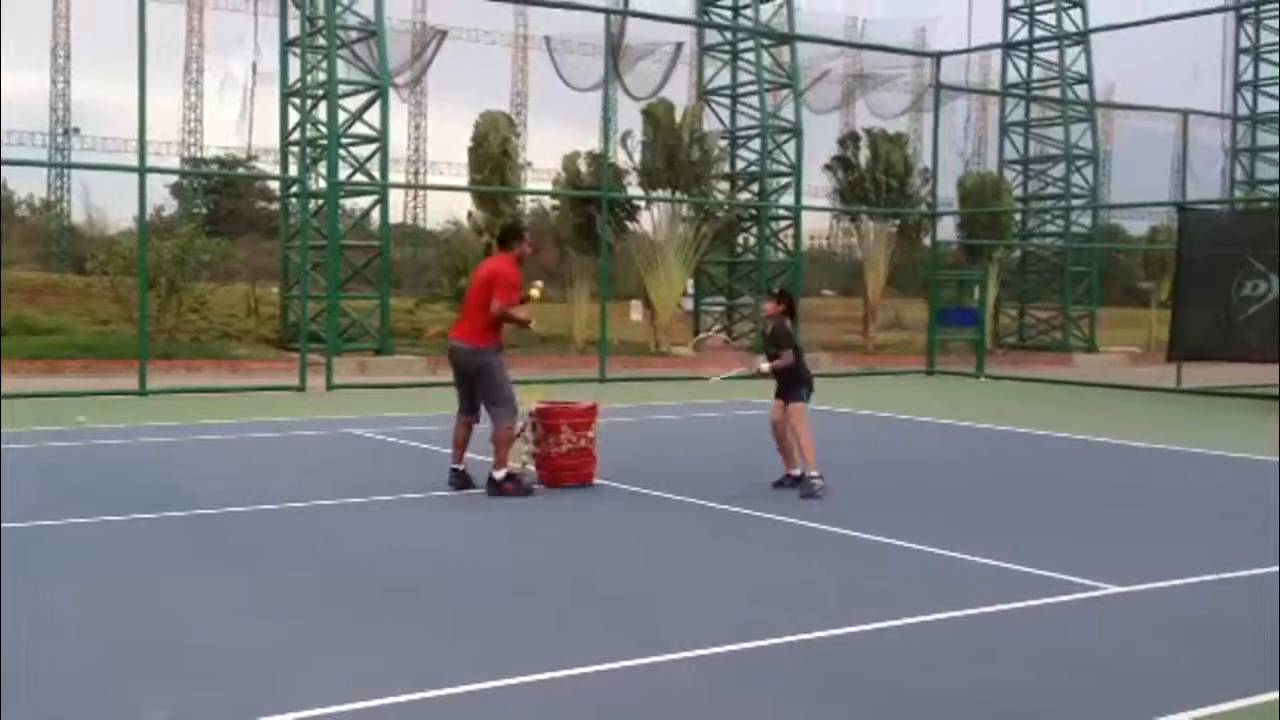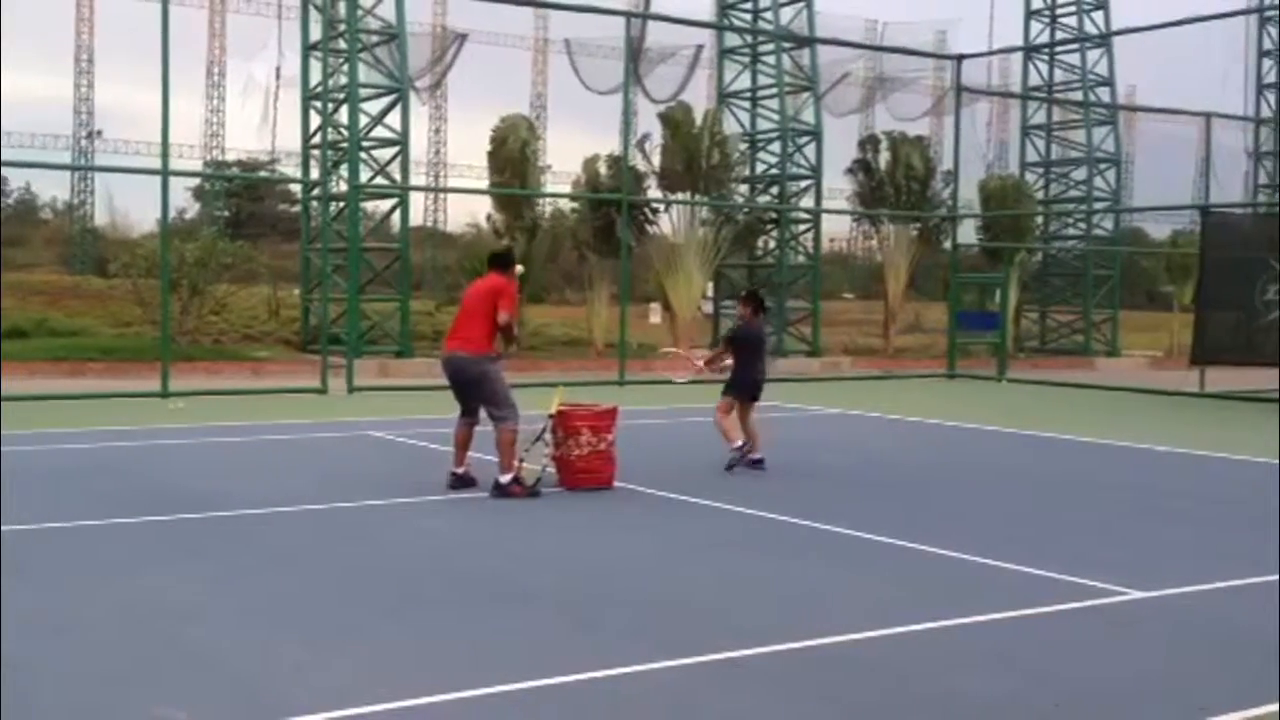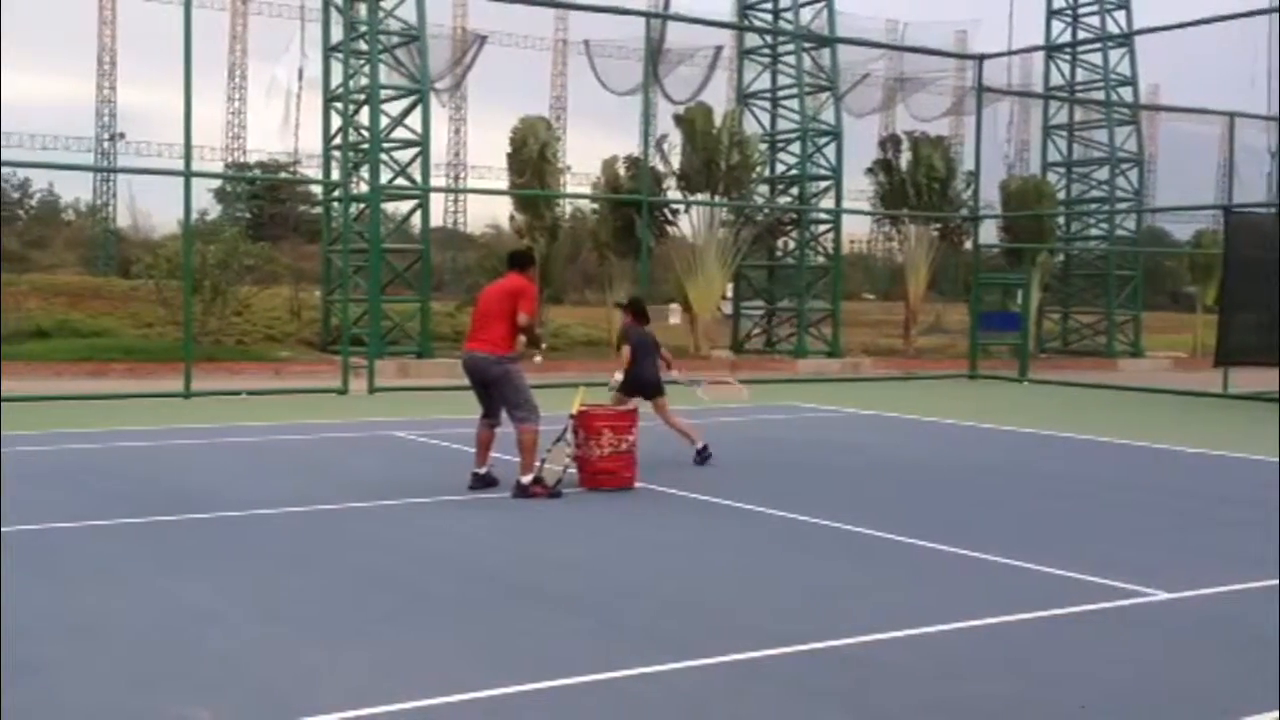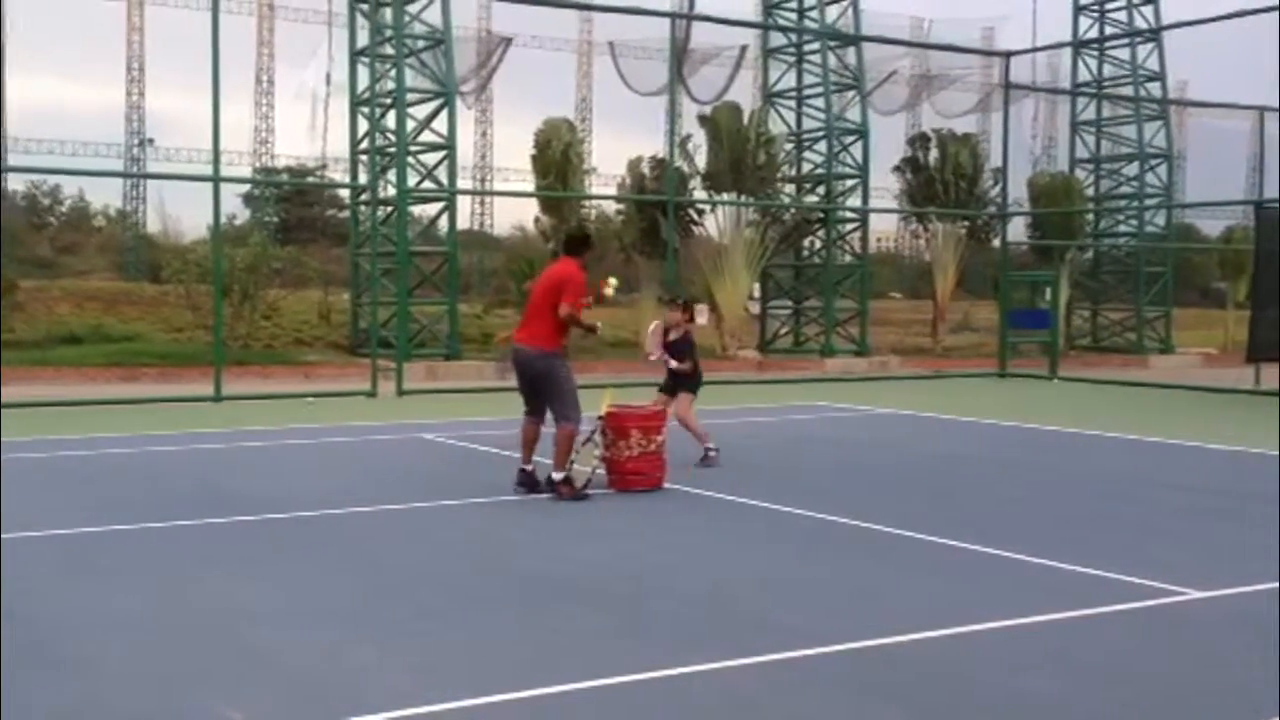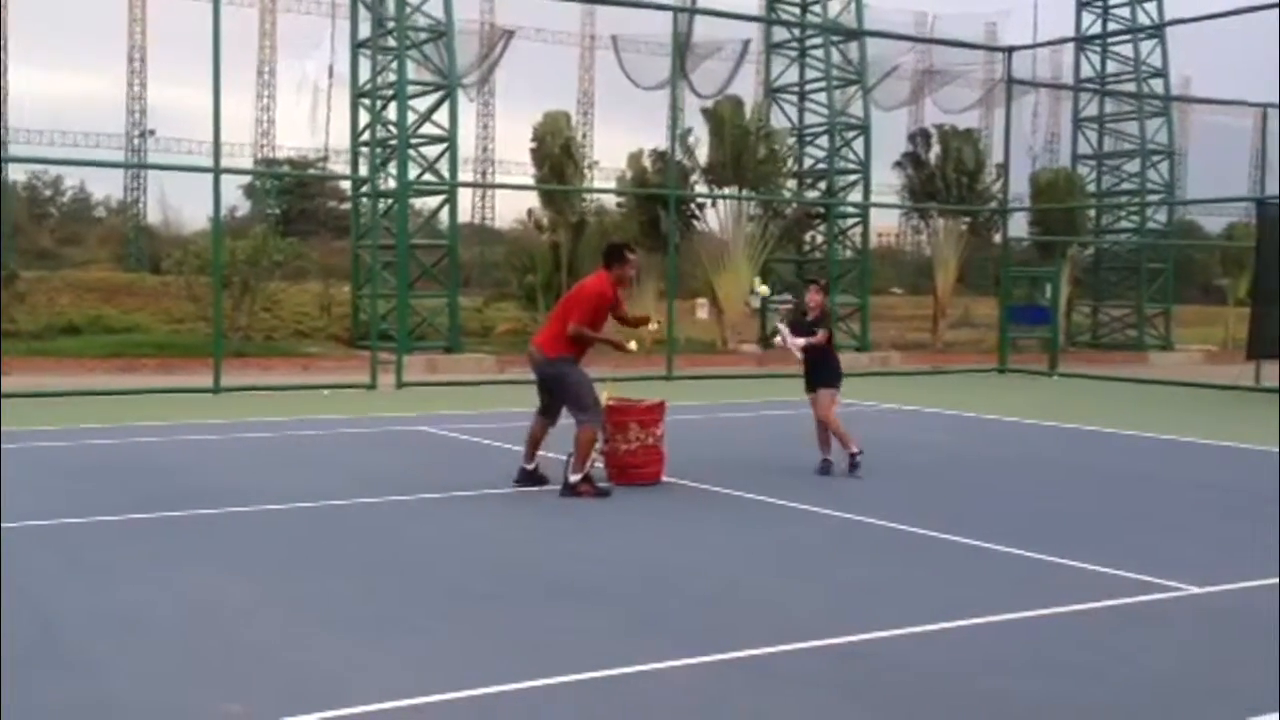
dt=1s
person 1, frame 1
left shoulder: (487, 265)
right shoulder: (508, 270)
right elbow: (497, 311)
left wrist: (519, 300)
right wrist: (519, 319)
left hip: (459, 344)
right hip: (481, 349)
left knee: (467, 411)
right knee: (504, 411)
left ankle: (458, 470)
right ankle: (500, 476)
person 1, frame 2
left shoulder: (475, 286)
right shoulder: (505, 285)
right elbow: (503, 320)
right wrist: (511, 338)
left hip: (450, 355)
right hip: (476, 357)
left knee: (468, 414)
right knee: (506, 416)
left ankle: (458, 473)
right ankle: (506, 480)
person 1, frame 3
left shoulder: (490, 288)
right shoulder: (526, 286)
right elbow: (523, 322)
right wrist: (534, 339)
left hip: (471, 355)
right hip: (497, 358)
left knee: (490, 414)
right knee: (527, 416)
left ankle: (480, 473)
right ankle: (527, 481)
person 1, frame 4
left shoulder: (551, 270)
right shoulder: (576, 274)
right elbow: (565, 314)
left wrist: (590, 300)
right wrist: (587, 326)
left hip: (521, 347)
right hip: (546, 352)
left knee: (534, 412)
right knee: (568, 416)
left ankle: (526, 472)
right ankle: (558, 479)
person 1, frame 5
left shoulder: (608, 289)
right shoulder: (596, 289)
left elbow: (624, 318)
right elbow: (573, 331)
left wrist: (642, 320)
right wrist: (610, 341)
left hip: (542, 353)
right hip: (557, 358)
left knee: (548, 412)
right knee: (591, 416)
left ankle: (528, 469)
right ankle: (576, 481)
person 2, frame 1
left shoulder: (780, 329)
right shoulder: (769, 330)
left elbow: (789, 360)
left wrist: (768, 367)
right wrist: (766, 366)
left hip: (799, 383)
right hip: (785, 383)
left knee: (797, 428)
right knee: (777, 425)
left ankle: (814, 477)
right ankle: (794, 473)
person 2, frame 2
left shoulder: (740, 329)
right shoulder: (759, 328)
left elbow: (721, 351)
left wrist: (705, 362)
right wrist: (724, 363)
left hip: (742, 378)
right hip: (757, 378)
left knee: (721, 415)
right knee: (745, 418)
left ankle: (738, 446)
right ankle: (755, 457)
person 2, frame 3
left shoulder: (626, 331)
right shoulder: (648, 334)
left elbow: (626, 352)
right elbow: (663, 354)
left wrist: (619, 374)
right wrist: (672, 369)
left hip: (634, 378)
right hip: (653, 378)
right knee: (668, 417)
right ankle: (700, 447)
person 2, frame 4
left shoulder: (687, 340)
right shoulder: (665, 332)
left elbow: (687, 368)
right elbow: (660, 350)
left wrist: (670, 361)
right wrist: (660, 356)
left hip: (689, 379)
right hip: (672, 378)
left knee: (682, 415)
left ankle: (709, 448)
person 2, frame 5
left shoulder: (825, 317)
right shoulder: (798, 317)
left elbow: (821, 338)
left wrist: (800, 341)
left hip: (828, 370)
right hip: (811, 370)
left knee: (824, 415)
right knee: (820, 418)
left ankle: (853, 451)
right ankle: (826, 459)
